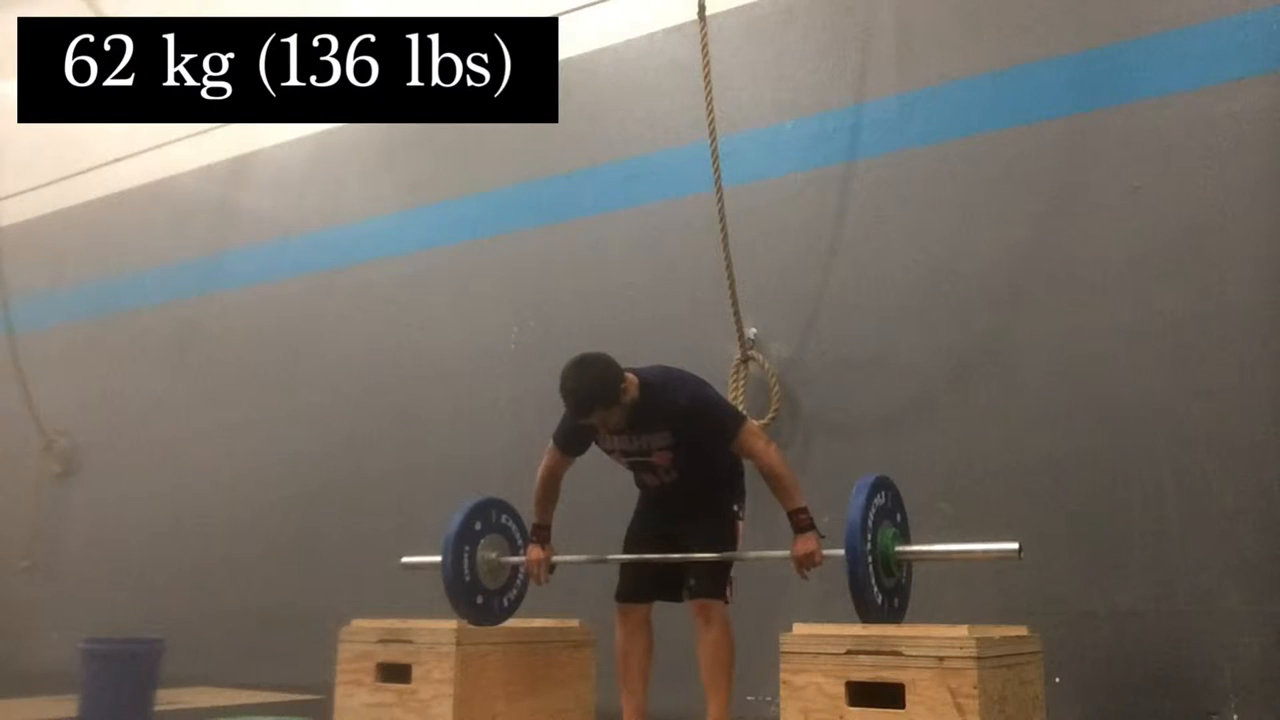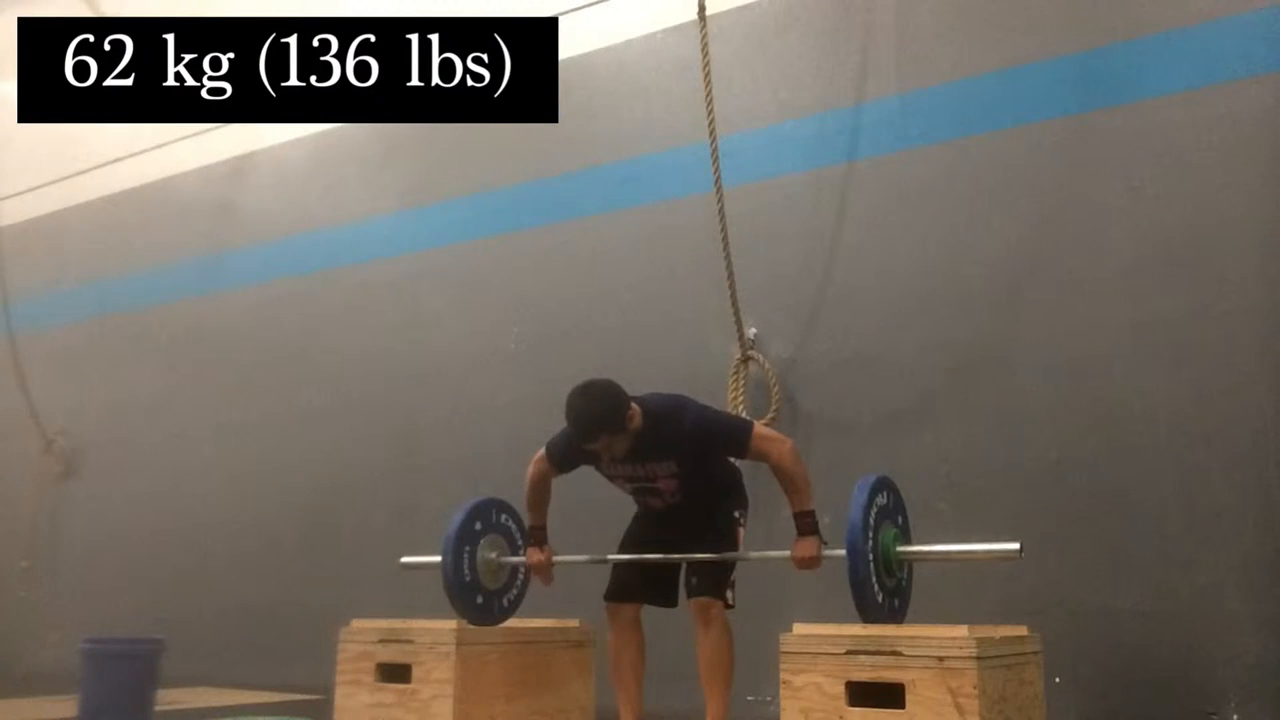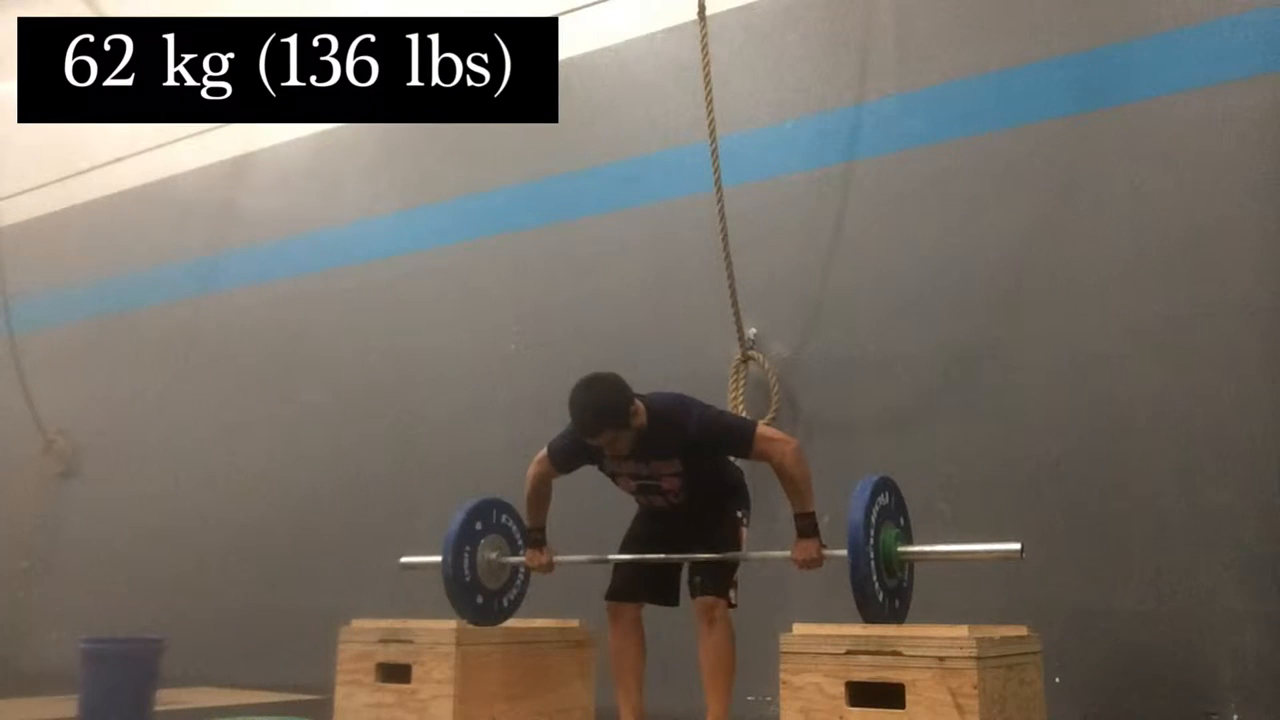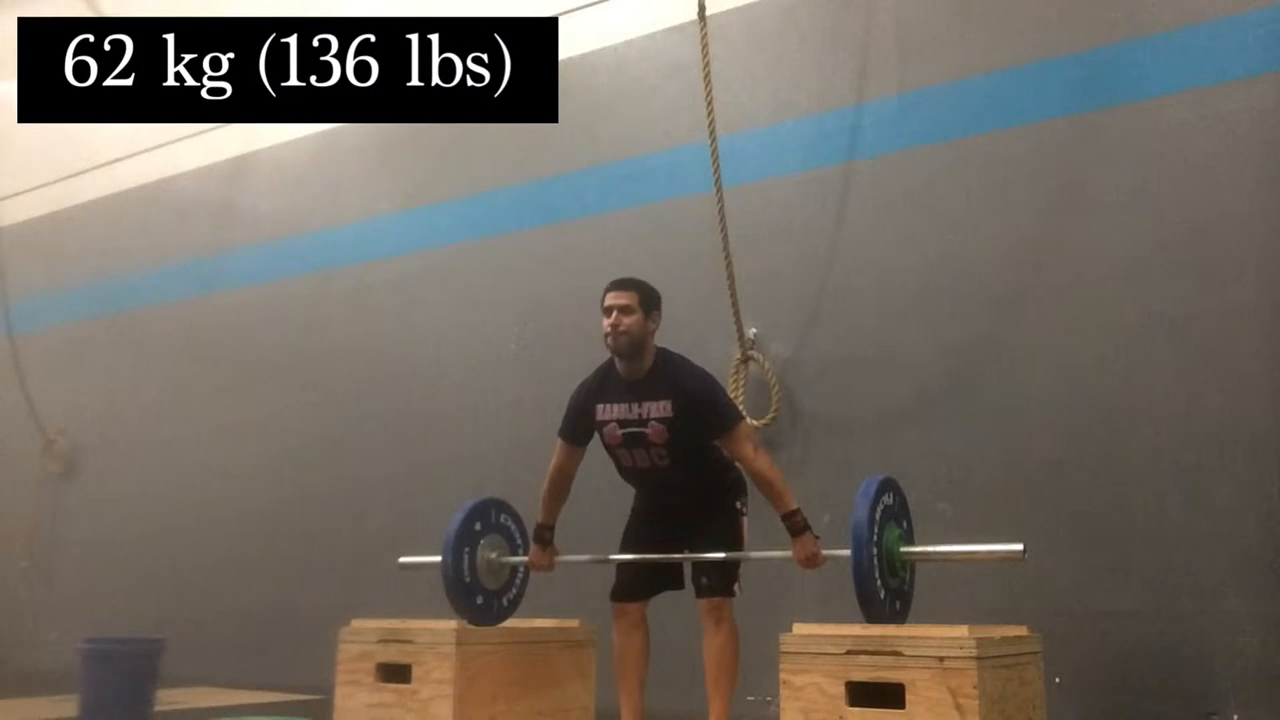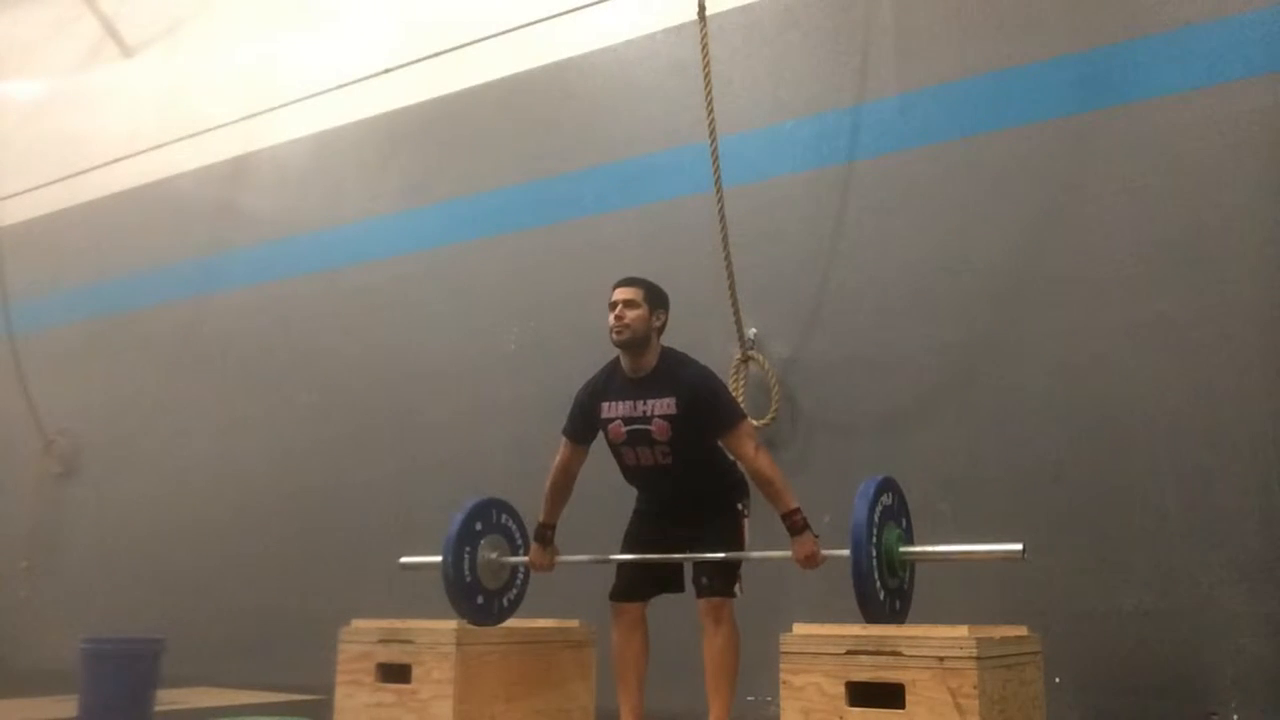
dt=1s
person 1, frame 1
left shoulder: (682, 397)
right shoulder: (584, 413)
left elbow: (762, 449)
right elbow: (551, 469)
left wrist: (803, 527)
right wrist: (540, 537)
left hip: (713, 500)
right hip: (657, 502)
left knee: (706, 605)
right knee: (630, 607)
person 1, frame 2
left shoulder: (685, 422)
right shoulder: (582, 437)
left elbow: (780, 448)
right elbow: (538, 469)
left wrist: (807, 531)
right wrist: (537, 540)
left hip: (713, 509)
right hip: (655, 513)
left knee: (706, 604)
right knee: (620, 607)
person 1, frame 3
left shoulder: (689, 422)
right shoulder: (586, 436)
left elbow: (785, 449)
right elbow: (539, 470)
left wrist: (807, 533)
right wrist: (536, 540)
left hip: (716, 511)
right hip: (657, 515)
left knee: (710, 605)
right knee: (620, 606)
person 1, frame 4
left shoulder: (688, 382)
right shoulder: (591, 392)
left elbow: (749, 453)
right elbow: (562, 467)
left wrist: (799, 529)
right wrist: (542, 537)
left hip: (712, 504)
right hip: (653, 505)
left knee: (714, 605)
right knee: (626, 607)
person 1, frame 5
left shoulder: (692, 380)
right shoulder: (596, 391)
left elbow: (751, 452)
right elbow: (565, 465)
left wrist: (798, 527)
right wrist: (543, 536)
left hip: (713, 506)
right hip: (654, 507)
left knee: (715, 606)
right knee: (625, 607)
